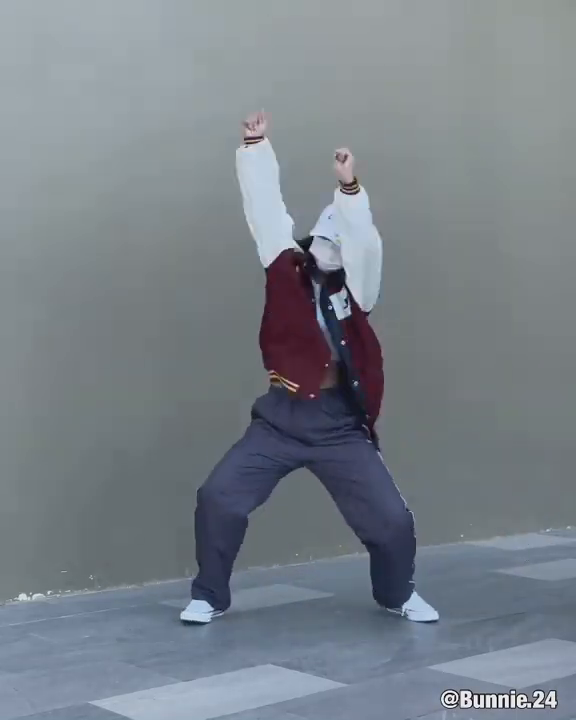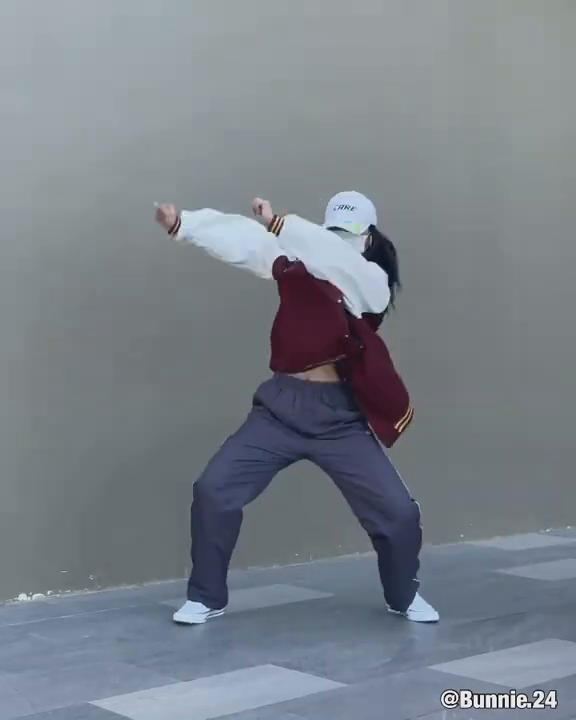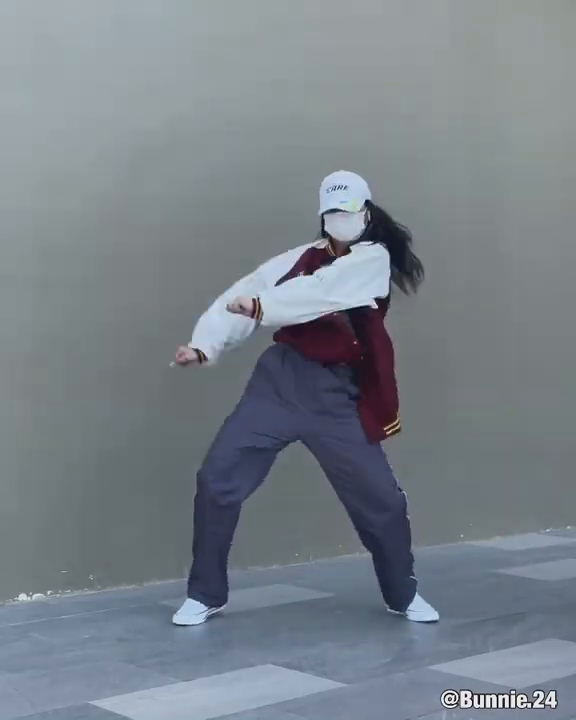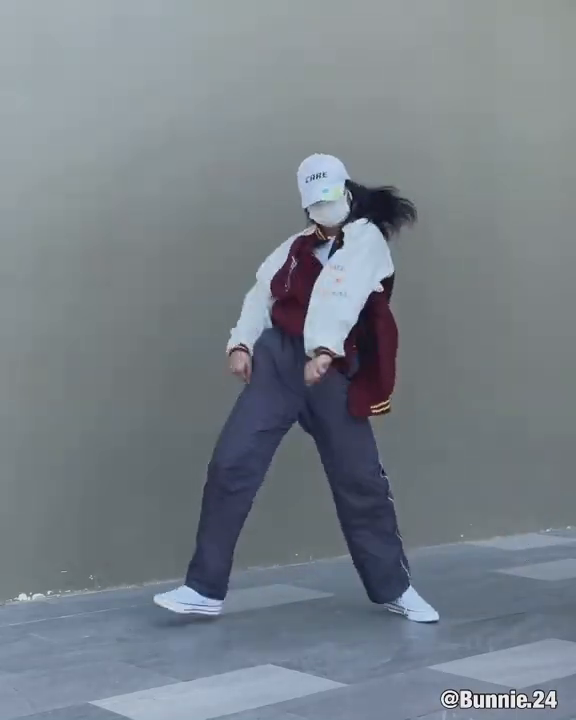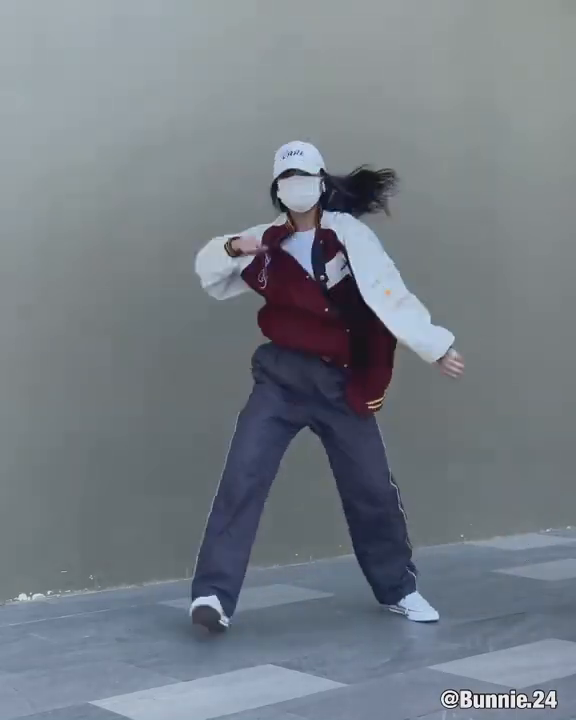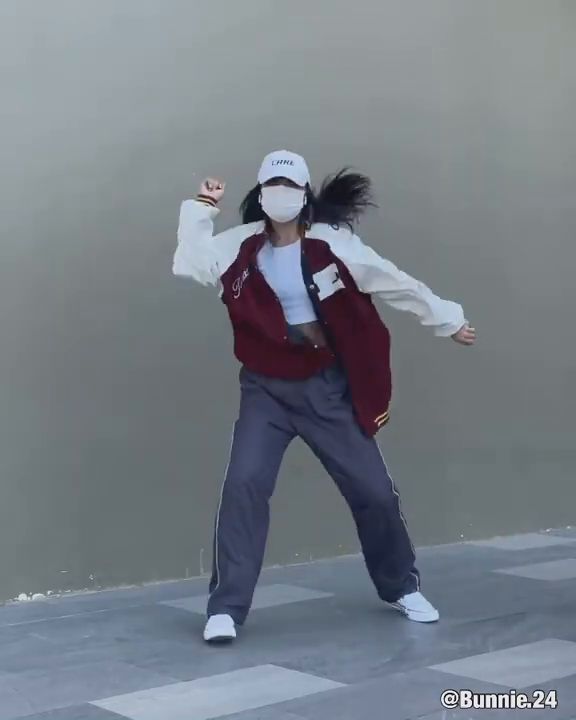
dt=0.1s
person 1, frame 1
left shoulder: (355, 289)
right shoulder: (291, 269)
left elbow: (365, 251)
right elbow: (267, 215)
left wrist: (349, 187)
right wrist: (255, 144)
left hip: (338, 425)
right hip: (281, 421)
left knee: (392, 522)
right knee: (218, 500)
left ankle: (399, 595)
right ankle: (210, 595)
person 1, frame 2
left shoulder: (372, 275)
right shoulder: (300, 266)
left elbow: (335, 261)
right elbow: (246, 241)
left wrist: (279, 223)
right wrist: (183, 222)
left hip: (339, 417)
right hip: (281, 406)
left knee: (397, 513)
right knee: (213, 491)
left ankle: (403, 596)
right ankle: (205, 596)
person 1, frame 3
left shoulder: (375, 259)
right shoulder: (301, 256)
left elbow: (320, 292)
right elbow: (243, 296)
left wrist: (260, 308)
right wrist: (204, 344)
left hip: (334, 392)
right hip: (278, 381)
left knee: (383, 502)
right knee: (216, 480)
left ankle: (403, 596)
right ankle: (205, 595)
person 1, frame 4
left shoulder: (367, 238)
right shoulder: (297, 245)
left elbow: (339, 293)
right elbow: (262, 299)
left wrist: (323, 347)
right wrist: (241, 342)
left hip: (335, 375)
right hip: (279, 364)
left knee: (363, 485)
right knee: (231, 469)
left ankle: (394, 588)
right ankle: (204, 588)
person 1, frame 5
left shoulder: (347, 232)
right shoulder: (267, 240)
left elbow: (386, 290)
right elbow: (210, 274)
left wrist: (434, 343)
right wrist: (231, 247)
left hip: (340, 378)
right hip: (280, 373)
left knee: (371, 489)
right knee: (243, 477)
left ankle: (399, 588)
right ankle: (214, 593)
person 1, frame 6
left shoulder: (331, 242)
right shoulder: (243, 245)
left elbow: (396, 284)
right elbow: (191, 260)
left wrist: (448, 320)
right wrist: (203, 207)
left hip: (329, 385)
right hip: (268, 386)
left knee: (374, 493)
right knee: (245, 485)
left ankle: (402, 587)
right ankle: (227, 606)
